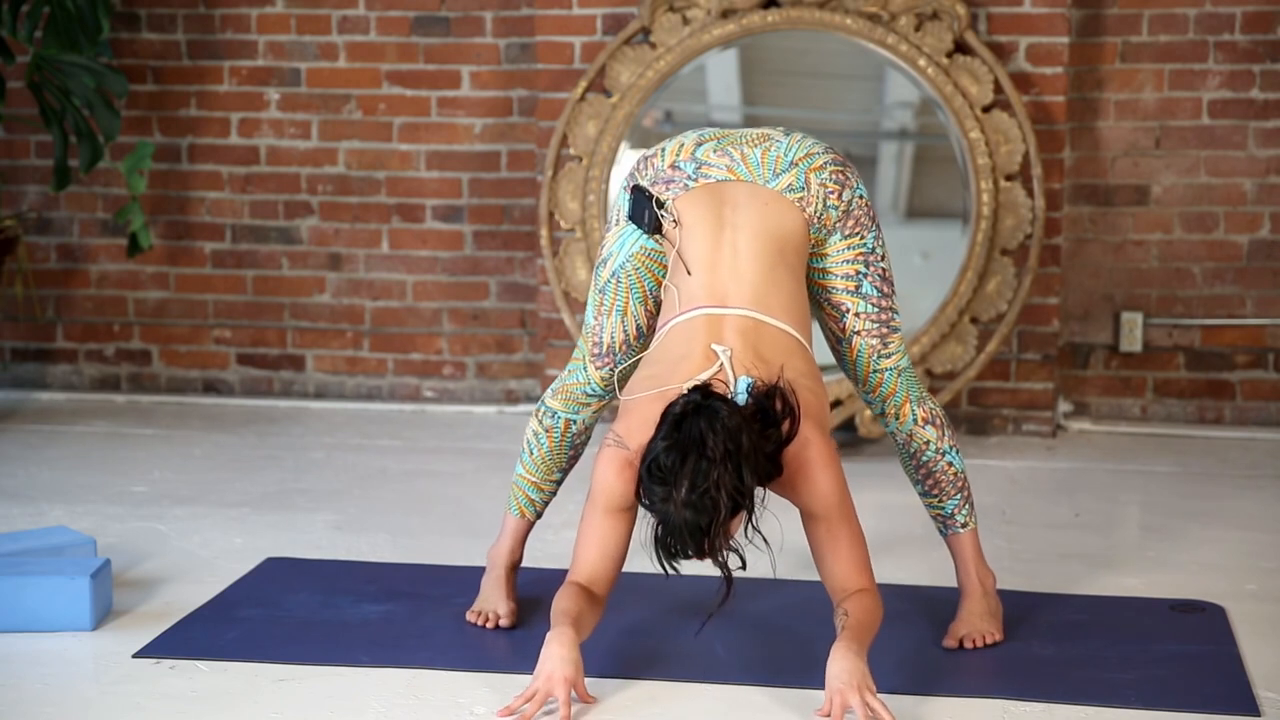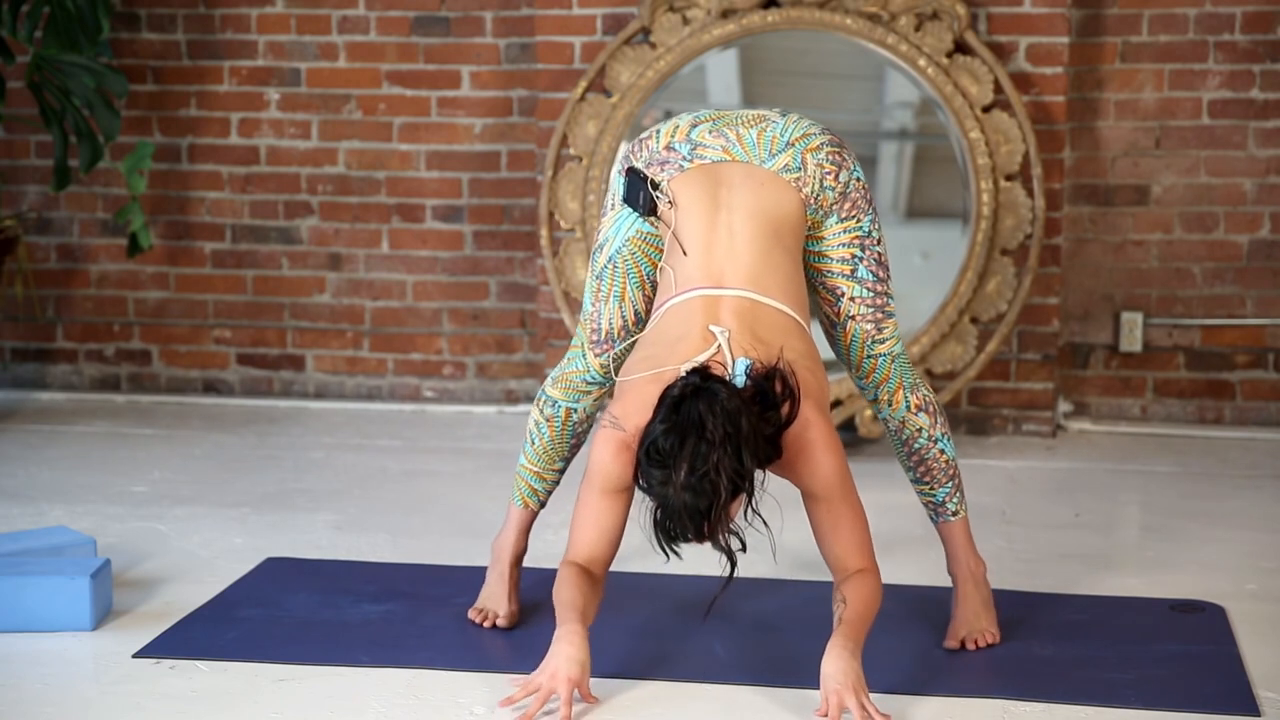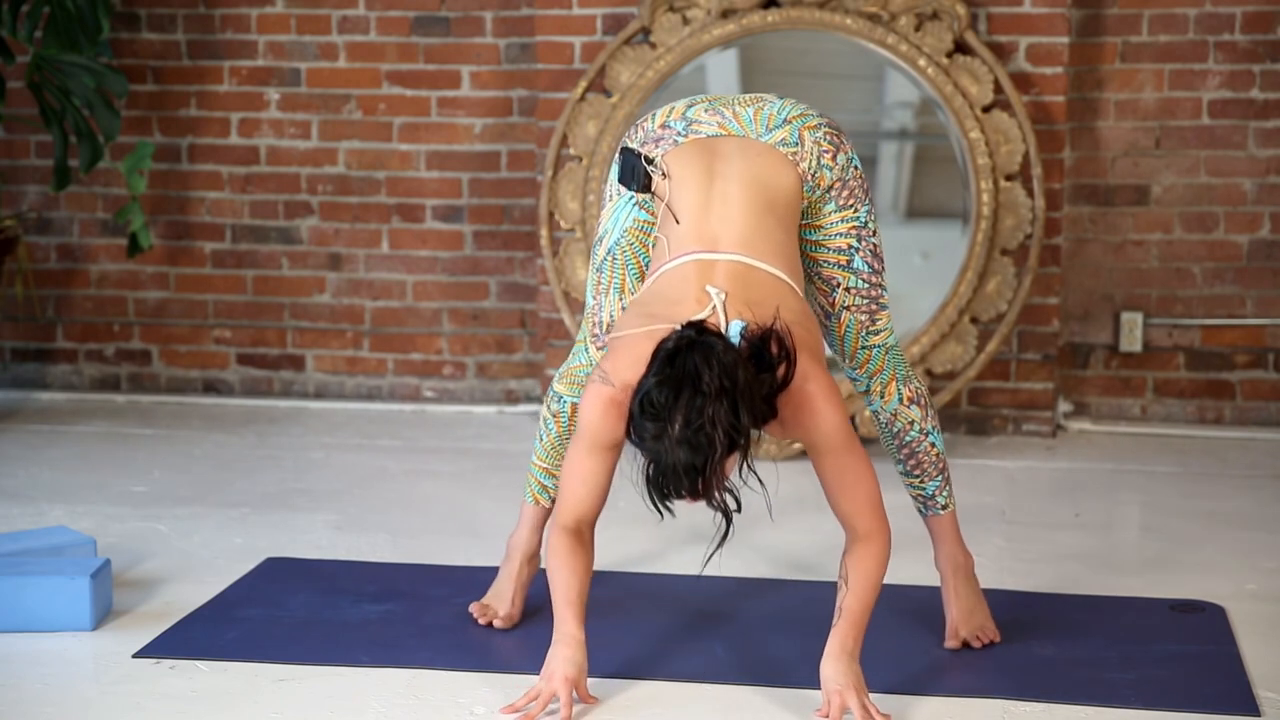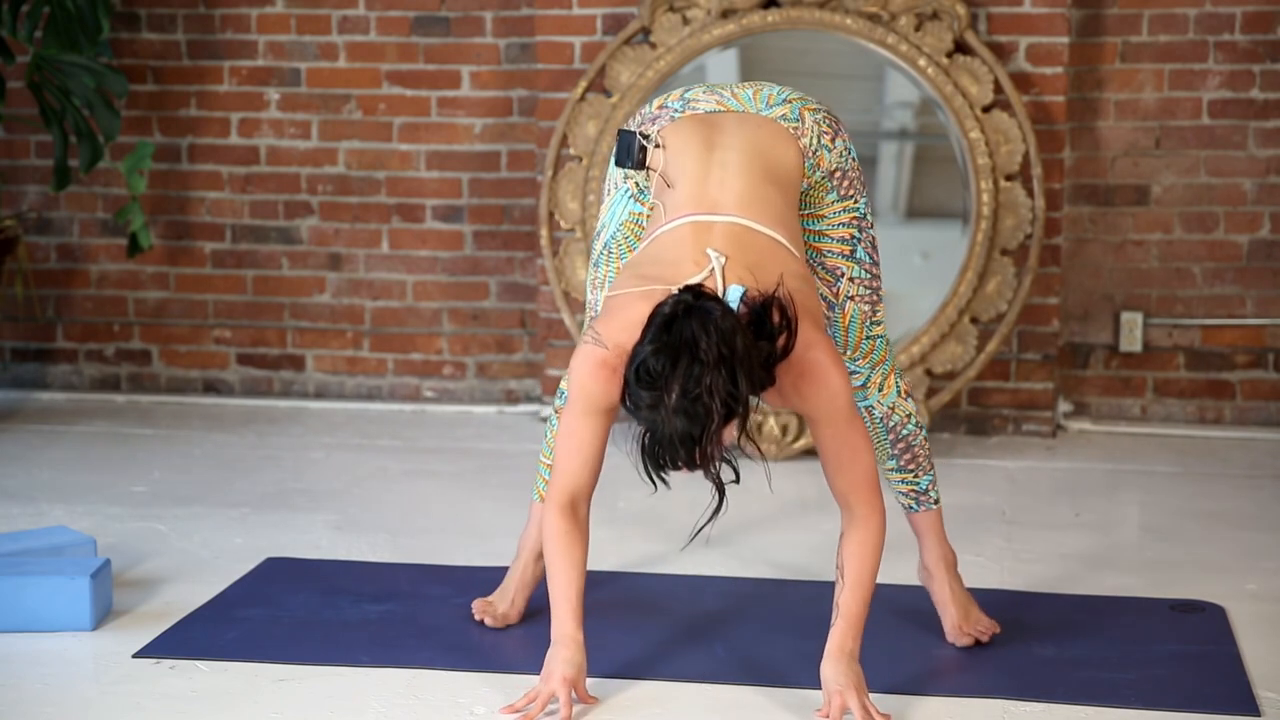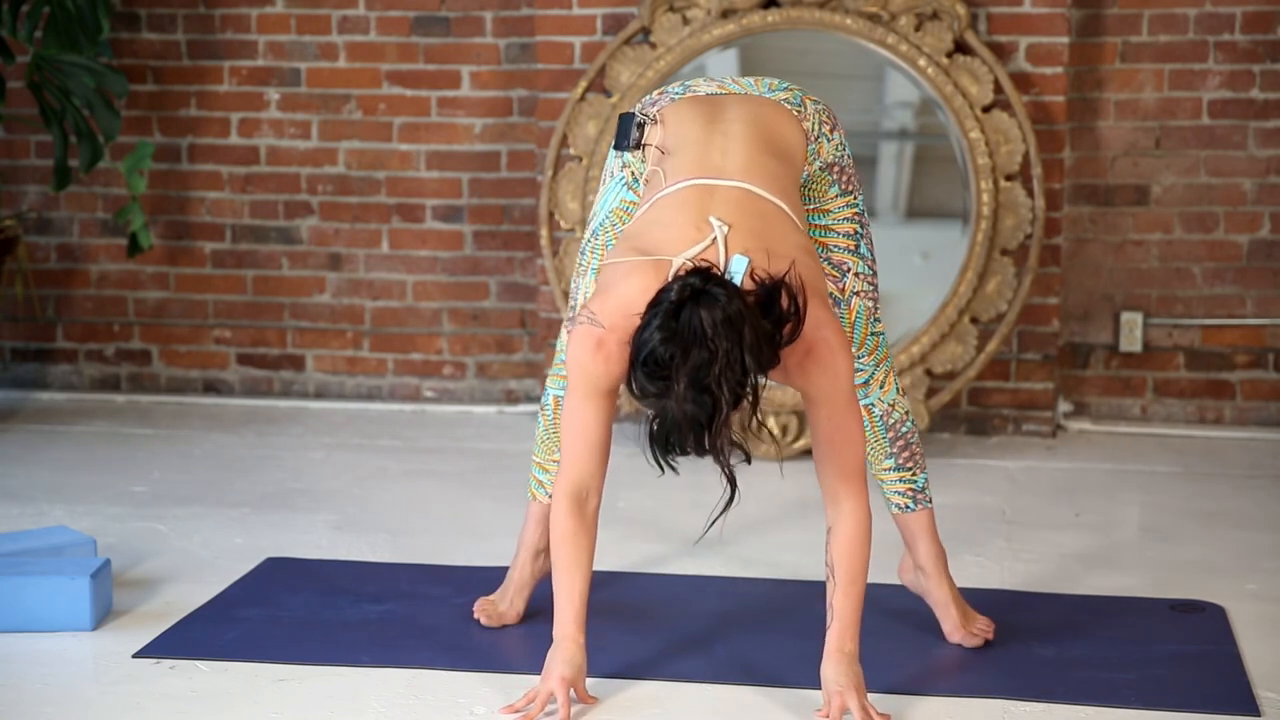
dt=0.3s
person 1, frame 1
left shoulder: (800, 448)
right shoulder: (632, 445)
left elbow: (857, 591)
right elbow: (586, 586)
left wrist: (848, 654)
right wrist: (561, 640)
left knee: (892, 387)
right knee: (587, 378)
left ankle: (975, 577)
right ankle: (505, 556)
person 1, frame 2
left shoulder: (800, 426)
right shoulder: (629, 422)
left elbow: (857, 571)
right elbow: (583, 564)
left wrist: (843, 653)
right wrist: (569, 637)
left knee: (884, 372)
right knee: (589, 366)
left ankle: (966, 566)
right ankle: (507, 551)
person 1, frame 3
left shoulder: (800, 386)
right shoulder: (616, 380)
left elbow: (868, 532)
right elbow: (572, 524)
left wrist: (842, 656)
right wrist: (567, 643)
left hip: (805, 151)
left knee: (876, 365)
left ankle: (952, 560)
right ankle: (521, 552)
person 1, frame 4
left shoulder: (804, 357)
right shoulder: (611, 351)
left elbow: (863, 511)
right elbow: (568, 500)
left wrist: (841, 658)
right wrist: (566, 645)
left knee: (867, 362)
left ankle: (937, 560)
right ankle: (529, 556)
person 1, frame 5
left shoulder: (811, 334)
right shoulder: (608, 325)
left elbow: (846, 500)
right elbow: (576, 491)
left wrist: (841, 658)
right wrist: (566, 646)
left knee: (866, 360)
right knee: (573, 361)
left ankle: (926, 562)
right ankle: (530, 555)
